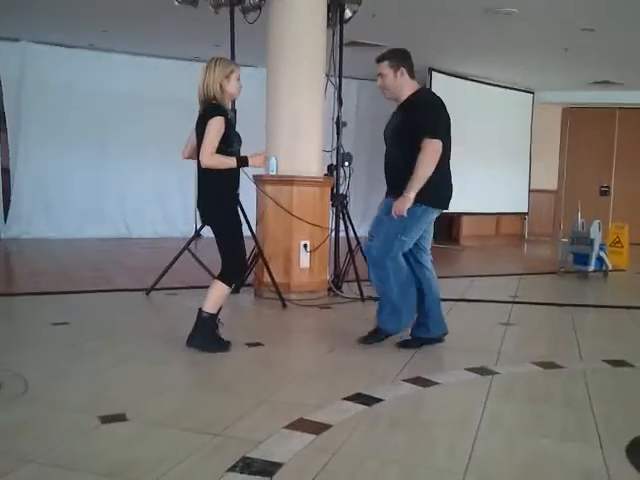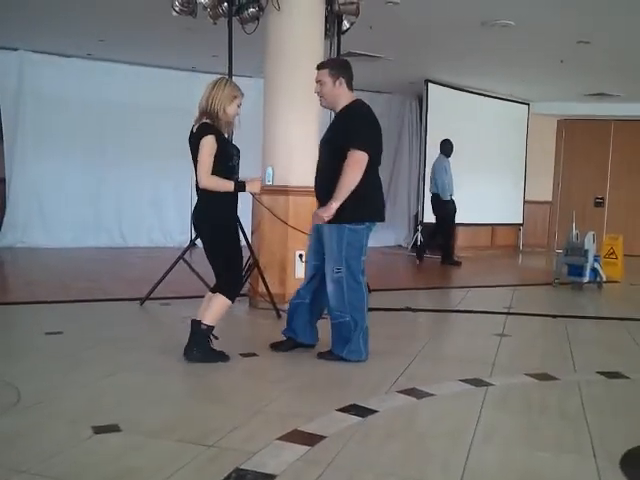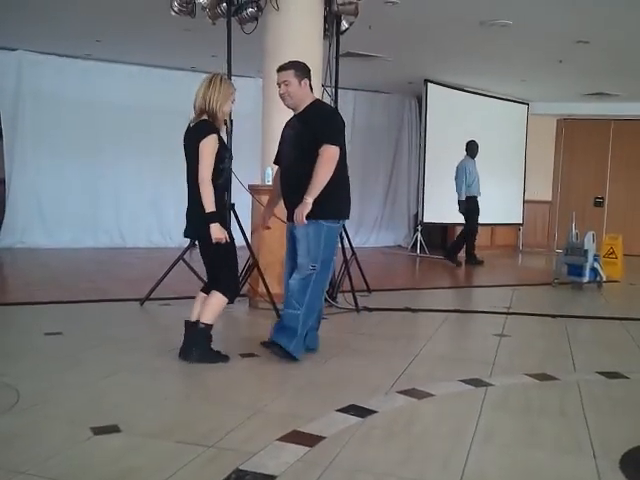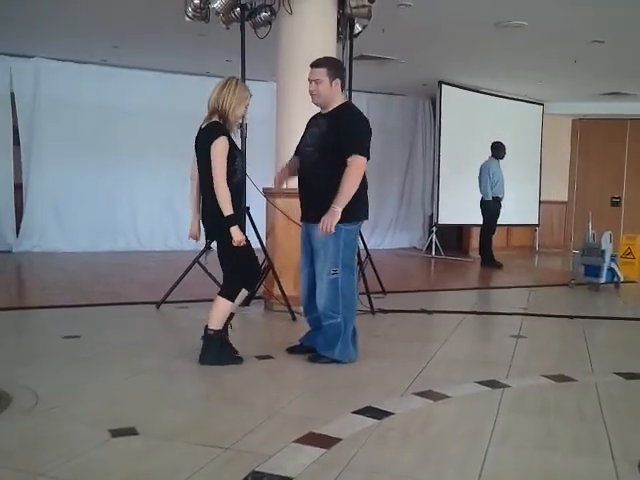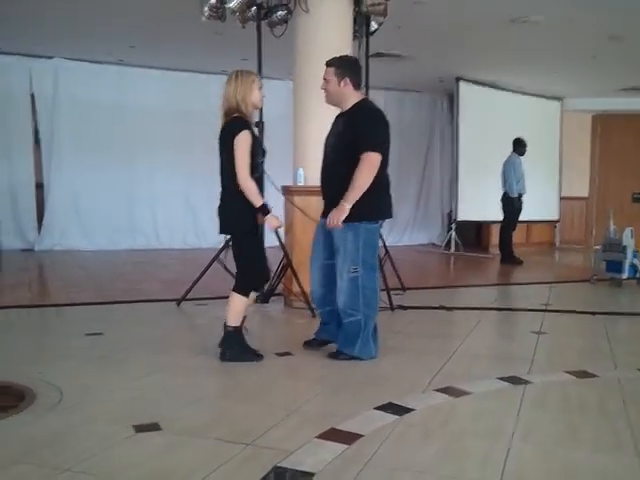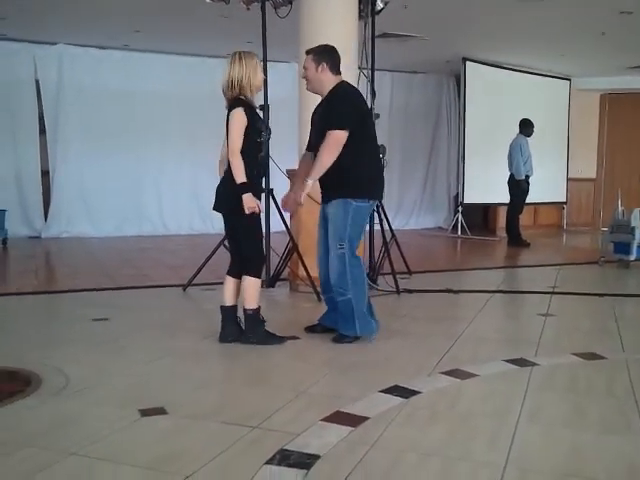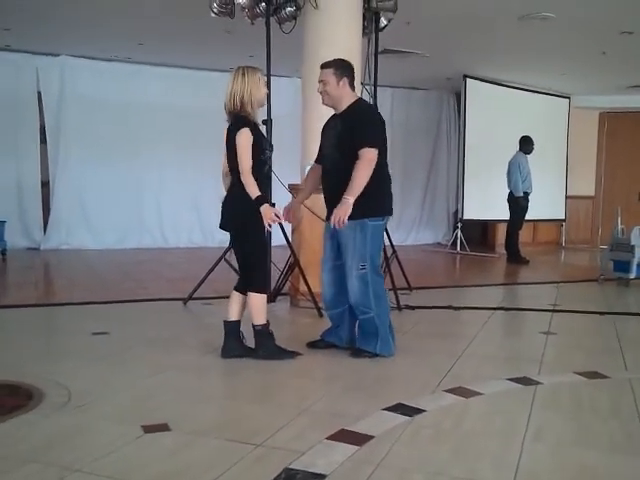
dt=0.7s
person 1, frame 1
left shoulder: (427, 104)
right shoulder: (404, 108)
left elbow: (432, 151)
left wrist: (407, 194)
right wrist: (398, 195)
left hip: (420, 197)
right hip: (408, 197)
left knee: (379, 250)
right knee: (415, 260)
left ankle: (394, 319)
right ankle: (429, 329)
person 1, frame 2
left shoulder: (358, 116)
right shoulder: (343, 117)
left elbow: (357, 162)
left wrist: (332, 204)
left hip: (350, 214)
right hip: (335, 213)
left knee: (344, 278)
right knee: (316, 274)
left ankle: (351, 347)
right ankle: (300, 333)
person 1, frame 3
left shoulder: (324, 115)
right shoulder: (292, 124)
left elbow: (329, 156)
right elbow: (283, 170)
left wrist: (308, 200)
right wrist: (270, 205)
left hip: (322, 211)
right hip: (299, 211)
left knee: (308, 275)
right knee: (297, 276)
left ankle: (289, 339)
right ankle: (303, 337)
person 1, frame 4
left shoulder: (352, 119)
right shoulder: (315, 121)
left elbow: (356, 166)
right elbow: (302, 160)
left wrist: (336, 210)
right wrist: (287, 171)
left hip: (338, 217)
right hip: (312, 215)
left knee: (333, 281)
right knee: (311, 281)
left ankle: (338, 347)
right ankle: (317, 337)
person 1, frame 5
left shoulder: (369, 116)
right shoulder: (343, 117)
left elbow: (370, 163)
left wrist: (345, 205)
left hip: (359, 214)
right hip: (334, 211)
left knee: (354, 279)
right knee: (323, 272)
left ankle: (359, 344)
right ankle: (331, 328)
person 1, frame 6
left shoulder: (344, 97)
right shoulder: (326, 104)
left elbow: (334, 143)
right elbow: (312, 153)
left wrist: (308, 182)
right wrist: (293, 190)
left hip: (354, 191)
right hip: (335, 192)
left knee: (342, 255)
right knee: (328, 257)
left ankle: (358, 323)
right ankle: (336, 317)
person 1, frame 7
left shoulder: (365, 115)
right shoulder: (331, 124)
left elbow: (368, 160)
right elbow: (320, 167)
left wrist: (348, 200)
right wrist: (297, 202)
left hip: (365, 212)
right hip: (338, 211)
left knee: (362, 276)
right knee: (333, 274)
left ankle: (376, 341)
right ankle: (340, 333)
person 2, frame 1
left shoulder: (210, 113)
right shoulder: (218, 114)
left elbow: (189, 153)
right elbow: (207, 158)
right wrist: (246, 160)
left hip: (217, 199)
right hip: (219, 201)
left knee: (233, 265)
right knee: (234, 268)
left ankle: (206, 328)
right ankle: (201, 332)
person 2, frame 2
left shoulder: (204, 130)
right shoulder: (208, 132)
right elbow: (204, 179)
left wrist: (237, 183)
right wrist: (243, 186)
left hip: (215, 217)
right hip: (216, 219)
left knee: (224, 280)
right knee: (232, 282)
left ankle: (197, 340)
right ankle: (199, 343)
person 2, frame 3
left shoulder: (194, 128)
right shoulder: (208, 131)
right elbow: (205, 180)
right wrist: (215, 221)
left hip: (200, 216)
right hip: (209, 218)
left knee: (215, 279)
right knee: (228, 281)
left ankle: (191, 341)
right ankle: (199, 343)
person 2, frame 4
left shoulder: (204, 131)
right shoulder: (219, 133)
left elbow: (196, 179)
right elbow: (220, 183)
left wrist: (196, 218)
right wrist: (233, 223)
left hip: (215, 217)
right hip: (224, 218)
left knee: (250, 272)
right knee: (235, 280)
left ankle: (217, 333)
right ankle: (212, 346)
person 2, frame 5
left shoulder: (232, 125)
right shoulder: (242, 127)
right elbow: (243, 177)
left wrist: (259, 208)
right wrist: (266, 211)
left hip: (237, 211)
right hip: (241, 212)
left knee: (257, 273)
right knee: (249, 276)
left ankle: (233, 334)
right ankle: (232, 344)
person 2, frame 6
left shoulder: (241, 106)
right shoulder: (241, 106)
right elbow: (234, 152)
right wrist: (245, 190)
left hip: (234, 193)
right hip: (240, 194)
left knee: (239, 260)
right knee: (254, 259)
left ankle: (230, 326)
right ankle: (254, 327)
person 2, frame 7
left shoulder: (235, 124)
right shoulder: (245, 124)
left elbow: (227, 170)
right elbow: (245, 171)
right wrist: (262, 203)
left hip: (237, 209)
right hip: (246, 210)
left knee: (247, 275)
right knee: (259, 275)
left ankle: (232, 341)
right ankle: (264, 343)
person 3, frame 1
left shoulder: (415, 147)
right shoulder: (409, 148)
left hip: (410, 186)
right hip: (409, 186)
left knee: (409, 214)
right knee: (408, 214)
person 3, frame 2
left shoulder: (444, 162)
right shoulder: (441, 163)
right elbow: (442, 184)
left wrist: (449, 200)
right wrist: (448, 201)
left hip: (442, 199)
right hip: (442, 199)
left knee: (441, 228)
right knee: (448, 228)
right ankle: (447, 257)
person 3, frame 3
left shoulder: (473, 163)
right shoulder: (463, 164)
right elbow: (461, 184)
right wrist: (462, 202)
left hip: (473, 200)
right hip: (467, 200)
left knee: (472, 228)
right knee: (470, 228)
left ankle: (470, 256)
right ankle: (451, 253)
person 3, frame 4
left shoulder: (496, 164)
right shoulder: (488, 165)
right elbow: (485, 185)
right wrist: (489, 202)
left hip: (495, 201)
right hip: (490, 201)
left knee: (489, 231)
right knee: (487, 231)
left ankle: (488, 258)
right ankle: (487, 260)
person 3, frame 5
left shoulder: (515, 160)
right shoulder: (512, 160)
right elbow: (510, 181)
right wrist: (515, 198)
left hip: (514, 197)
right hip: (512, 198)
left knee: (508, 227)
right knee: (508, 227)
left ankle: (507, 255)
right ankle: (507, 256)
person 3, frame 6
left shoulder: (523, 141)
right shoulder: (518, 142)
right elbow: (517, 163)
left wrist: (523, 180)
right wrist: (521, 180)
left hip: (521, 179)
right hip: (518, 180)
left knee: (515, 209)
right knee: (515, 210)
left ankle: (514, 237)
right ankle: (514, 238)
person 3, frame 7
left shoulder: (523, 159)
right shoulder: (517, 159)
right elbow: (515, 180)
left wrist: (523, 197)
right wrist: (519, 197)
left hip: (522, 196)
right hip: (518, 197)
left knee: (516, 226)
right knee: (514, 226)
left ankle: (513, 254)
right ankle: (513, 255)
